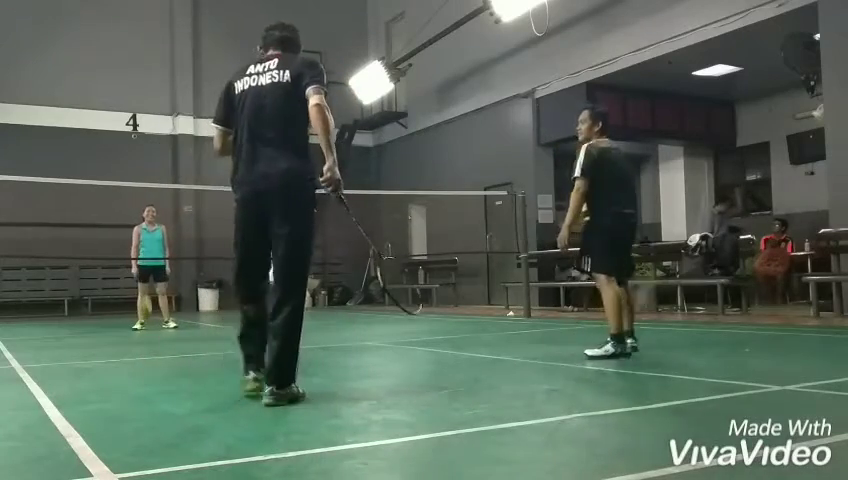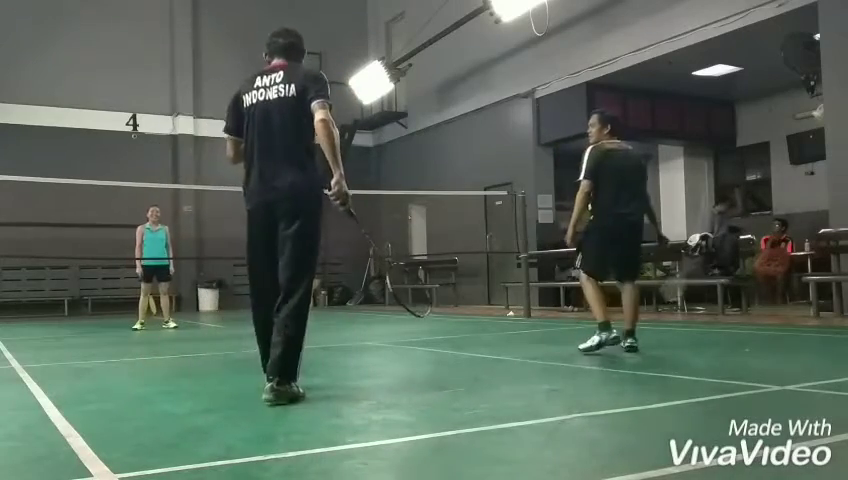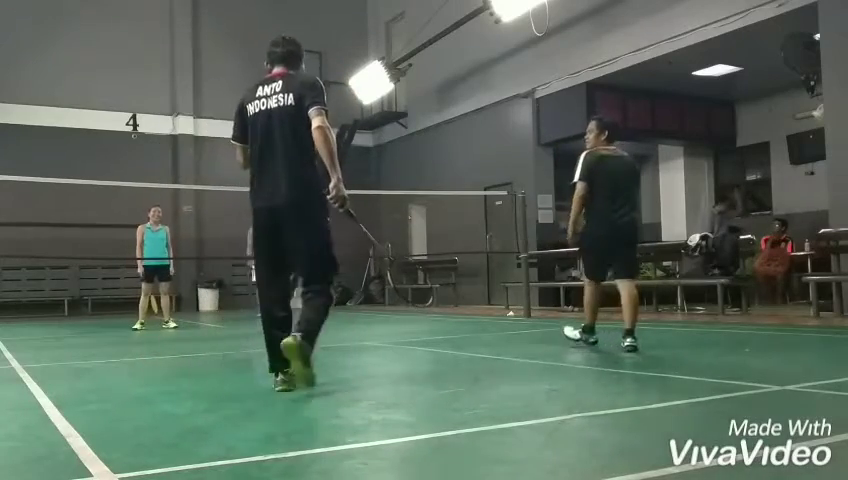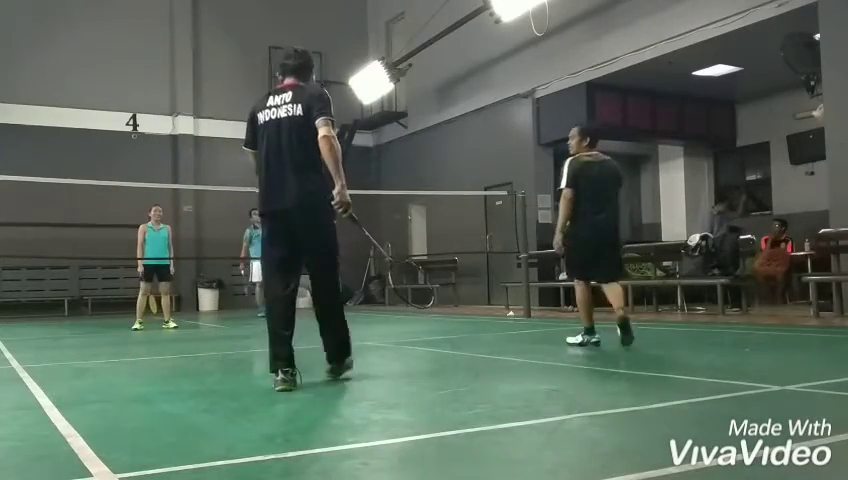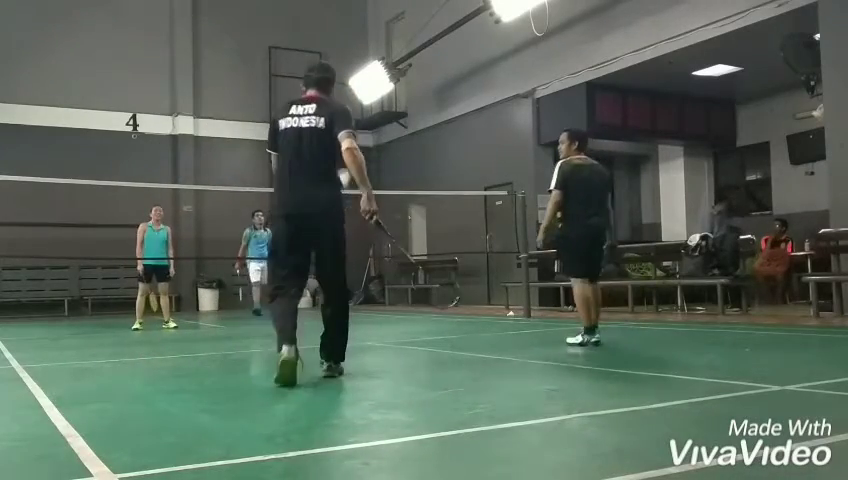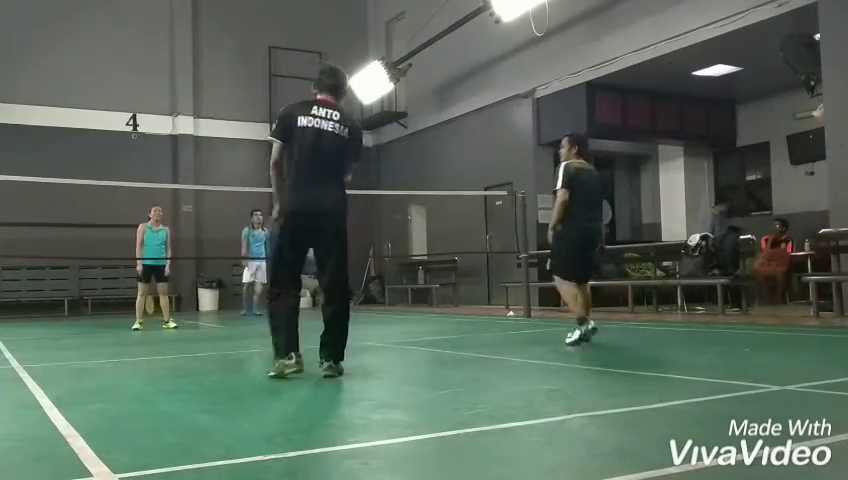
dt=0.3s
person 1, frame 1
left shoulder: (237, 80)
right shoulder: (305, 67)
left elbow: (220, 145)
right elbow: (316, 106)
right wrist: (331, 160)
left hip: (248, 187)
right hip: (291, 183)
left knee: (249, 283)
right knee: (288, 283)
left ankle: (254, 370)
right ankle: (279, 382)
person 1, frame 2
left shoulder: (244, 90)
right shoulder: (309, 78)
left elbow: (233, 154)
right elbow: (322, 121)
right wrist: (338, 174)
left hip: (258, 197)
right hip: (299, 194)
left knee: (263, 288)
right knee: (293, 286)
left ankle: (275, 371)
right ankle: (280, 378)
person 1, frame 3
left shoulder: (249, 98)
right shoulder: (307, 84)
left elbow: (243, 159)
right elbow: (319, 127)
right wrist: (336, 178)
left hip: (264, 202)
right hip: (303, 198)
left knee: (272, 286)
right knee: (318, 278)
left ankle: (281, 370)
right ankle: (299, 338)
person 1, frame 4
left shoulder: (260, 107)
right shoulder: (315, 95)
right elbow: (325, 137)
right wrist: (340, 184)
left hip: (273, 207)
right hip: (311, 203)
left knee: (278, 288)
right knee: (325, 284)
left ankle: (283, 368)
right ankle: (337, 359)
person 1, frame 5
left shoulder: (281, 115)
right shoulder: (336, 111)
right elbow: (349, 150)
right wrist: (367, 195)
left hip: (288, 211)
right hip: (326, 210)
left knee: (284, 285)
right knee: (334, 286)
left ankle: (287, 345)
right ankle: (332, 359)
person 1, frame 6
left shoulder: (292, 112)
right shoulder: (350, 125)
left elbow: (275, 161)
left wrist: (278, 201)
left hip: (295, 208)
right hip: (332, 212)
left knee: (283, 283)
right knee: (335, 286)
left ankle: (287, 354)
right ankle: (331, 358)
person 2, frame 1
left shoulder: (590, 150)
right shoulder: (622, 154)
left elbow: (580, 189)
left wrist: (566, 226)
right wrist: (637, 228)
left hip: (604, 223)
right hip: (626, 222)
left knee: (604, 278)
right knee: (619, 280)
left ankle: (616, 340)
right ankle: (628, 336)
person 2, frame 2
left shoulder: (595, 151)
right shoulder: (635, 157)
left elbow: (585, 191)
right elbow: (644, 196)
left wrist: (572, 226)
right wrist: (656, 228)
left hip: (604, 224)
right hip: (632, 225)
left knee: (587, 275)
right knee: (628, 281)
left ankle: (604, 329)
right ankle: (629, 336)
person 2, frame 3
left shoulder: (589, 157)
right shoulder: (630, 162)
left elbow: (581, 193)
left wrist: (572, 225)
right wrist: (632, 223)
left hip: (598, 228)
right hip: (626, 228)
left knee: (592, 280)
right knee: (626, 280)
left ankle: (588, 331)
right ankle: (629, 335)
person 2, frame 4
left shoulder: (574, 164)
right shoulder: (612, 166)
left elbow: (567, 198)
right elbow: (615, 199)
left wrist: (559, 231)
left hip: (582, 231)
right hip: (609, 230)
left knee: (582, 281)
right knee: (610, 280)
left ankle: (589, 333)
right ankle: (622, 316)
person 2, frame 5
left shoulder: (564, 166)
right shoulder: (600, 169)
left elbow: (556, 199)
right elbow: (607, 204)
left wrist: (543, 229)
right wrist: (609, 232)
left hip: (574, 231)
right hip: (597, 230)
left knee: (578, 280)
right knee: (592, 280)
left ankle: (588, 332)
right ankle: (594, 327)
person 2, frame 6
left shoulder: (567, 167)
right shoulder: (594, 173)
left elbow: (562, 198)
left wrist: (552, 227)
right wrist: (599, 235)
left hip: (571, 232)
right hip: (591, 232)
left knee: (563, 279)
right knee: (581, 282)
left ankle: (583, 323)
right ankle: (583, 326)
